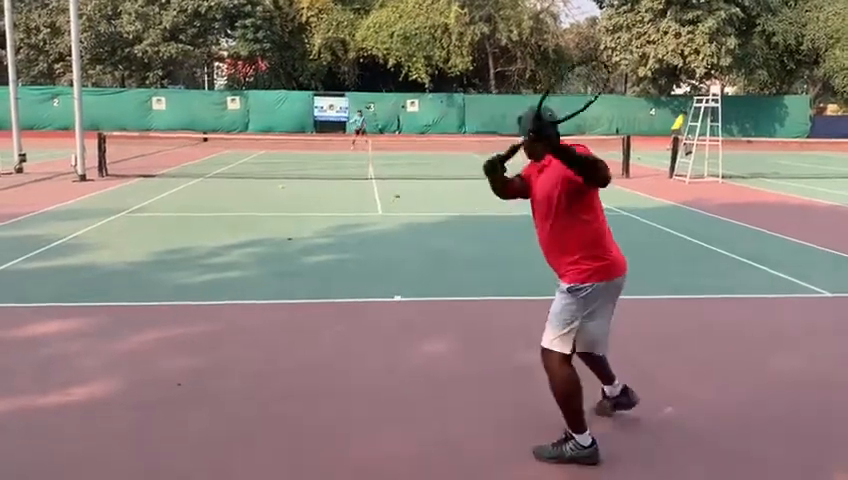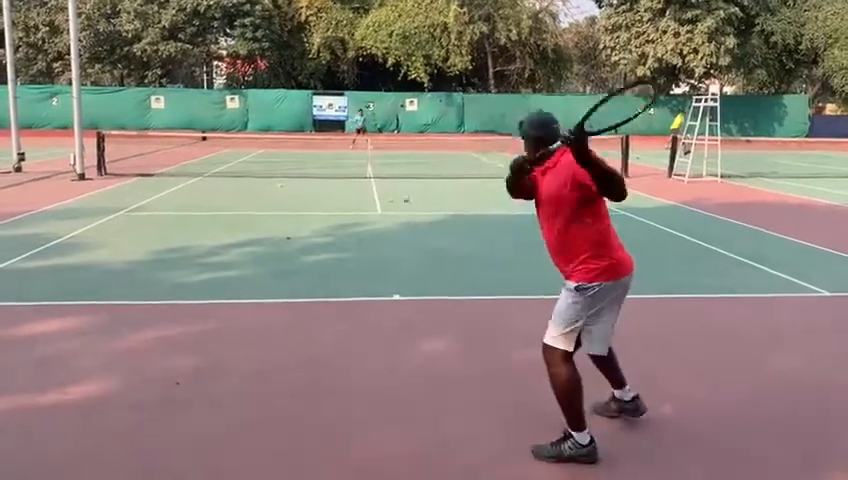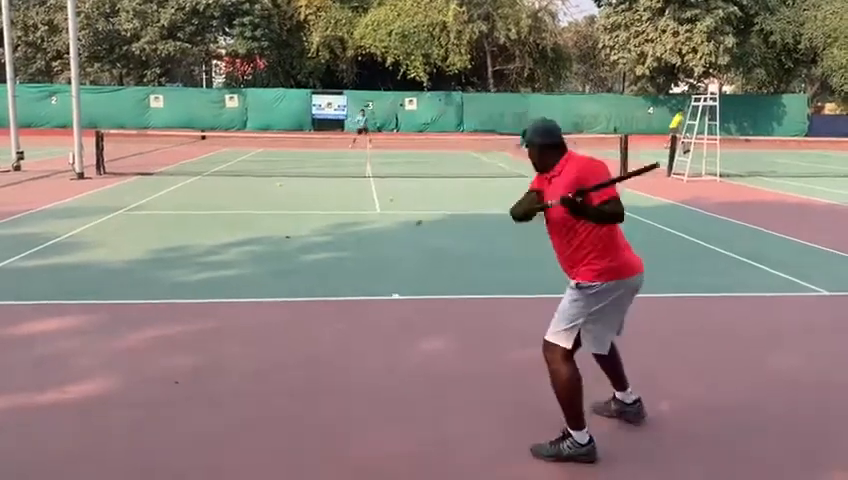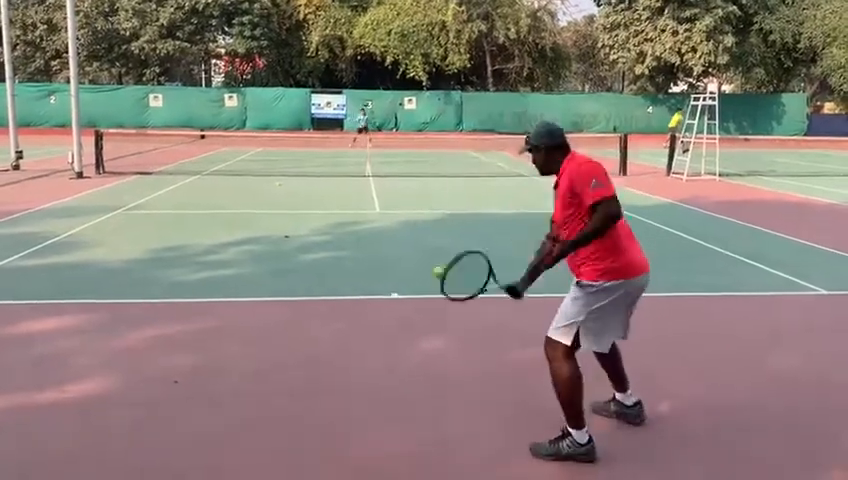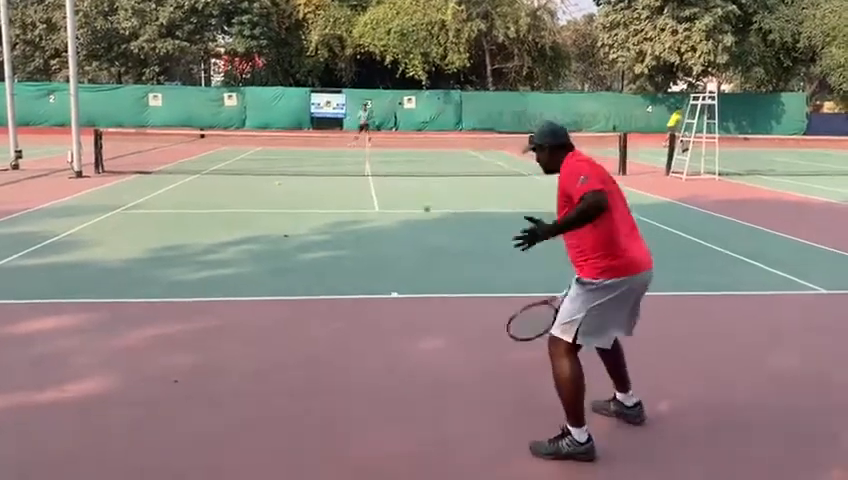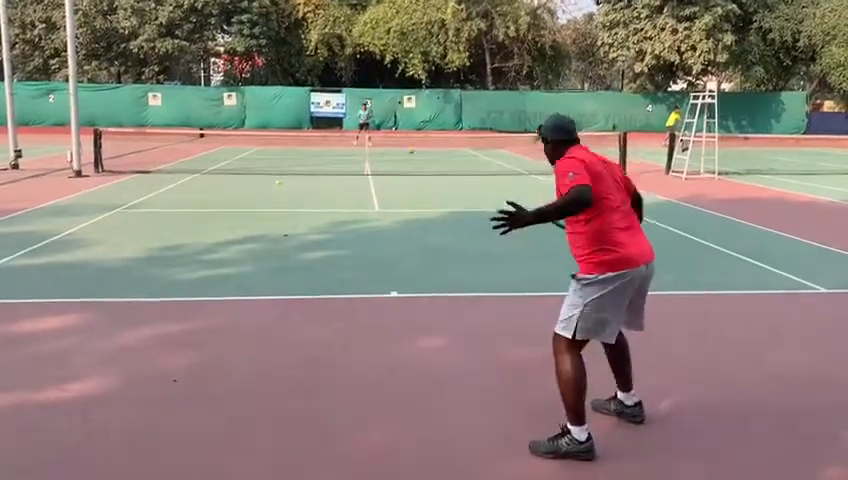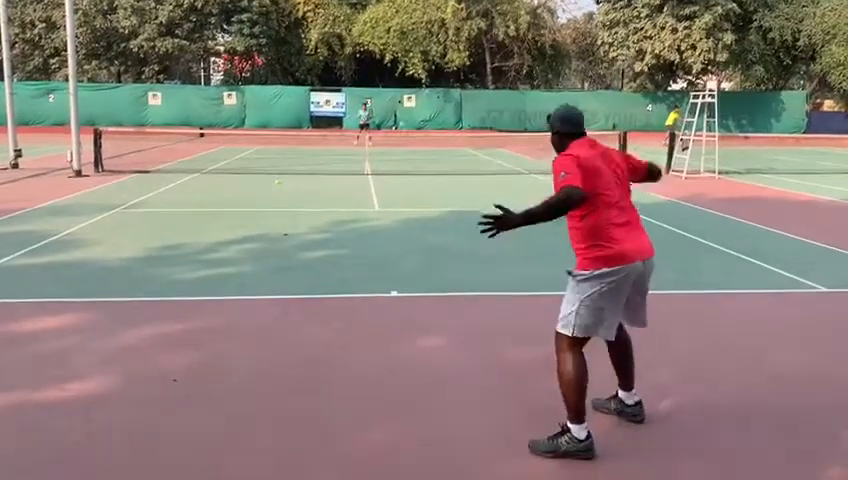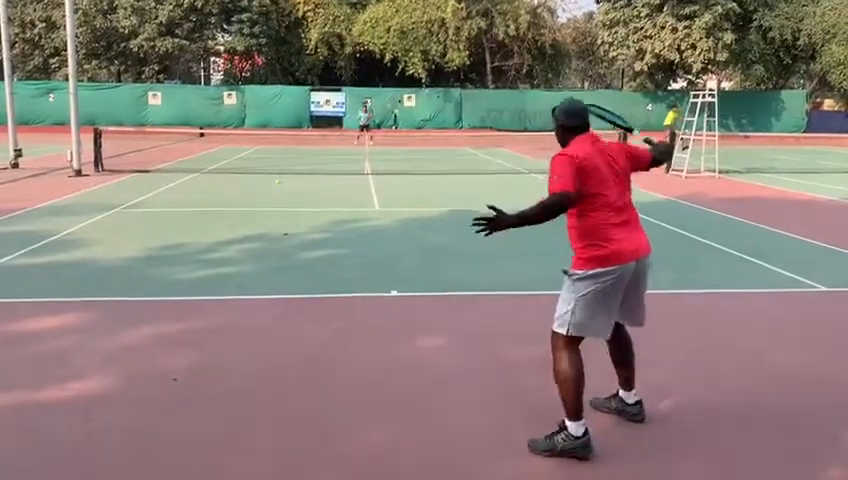
dt=0.1s
person 1, frame 1
left shoulder: (569, 161)
right shoulder: (535, 169)
left elbow: (602, 177)
right elbow: (508, 191)
left wrist: (559, 149)
right wrist: (495, 170)
left hip: (592, 274)
right hip: (587, 272)
left knee: (554, 354)
right knee: (576, 336)
left ankle: (580, 442)
right ankle: (616, 392)
person 1, frame 2
left shoulder: (579, 164)
right shoulder: (538, 171)
left elbow: (618, 192)
right elbow: (518, 190)
left wrist: (584, 156)
right wrist: (516, 168)
left hip: (598, 273)
right hip: (593, 272)
left knee: (555, 351)
right knee: (586, 336)
left ankle: (580, 440)
right ankle: (625, 398)
person 1, frame 3
left shoulder: (586, 167)
right shoulder: (545, 179)
left elbow: (616, 212)
right elbow: (519, 211)
left wrist: (585, 209)
right wrist: (530, 207)
left hip: (603, 276)
right hip: (618, 272)
left knee: (556, 350)
right knee: (594, 335)
left ankle: (578, 440)
right ankle: (627, 401)
person 1, frame 4
left shoulder: (584, 169)
right shoulder: (562, 180)
left elbow: (610, 213)
right elbow: (554, 240)
left wrist: (569, 246)
right wrist: (527, 278)
left hip: (607, 275)
right hip: (626, 271)
left knee: (557, 348)
right knee: (596, 334)
left ankle: (578, 439)
right ankle: (627, 403)
person 1, frame 5
left shoulder: (575, 168)
right shoulder: (586, 167)
left elbow: (596, 203)
left wrist: (550, 229)
left hip: (609, 272)
right hip: (637, 267)
left knee: (561, 346)
right knee: (601, 332)
left ankle: (578, 438)
right ankle: (627, 401)
person 1, frame 6
left shoulder: (570, 163)
right shoulder: (605, 164)
left elbow: (581, 198)
right elbow: (636, 200)
left wrist: (529, 218)
left hip: (608, 267)
right hip: (642, 260)
left knee: (566, 344)
right knee: (608, 327)
left ankle: (577, 436)
right ankle: (628, 401)
person 1, frame 7
left shoulder: (569, 159)
right shoulder: (614, 156)
left elbow: (570, 198)
right elbow: (653, 172)
left wrist: (517, 220)
right wrist: (644, 167)
left hip: (604, 263)
right hip: (642, 255)
left knee: (568, 343)
right knee: (614, 326)
left ankle: (576, 435)
right ankle: (628, 400)
person 1, frame 8
left shoulder: (566, 158)
right shoulder: (618, 150)
left elbow: (561, 201)
right elbow: (660, 156)
left wrist: (510, 221)
right wrist: (659, 144)
left hip: (600, 262)
right hip: (638, 254)
left knee: (564, 341)
right knee: (613, 324)
left ankle: (574, 432)
right ankle: (629, 399)
